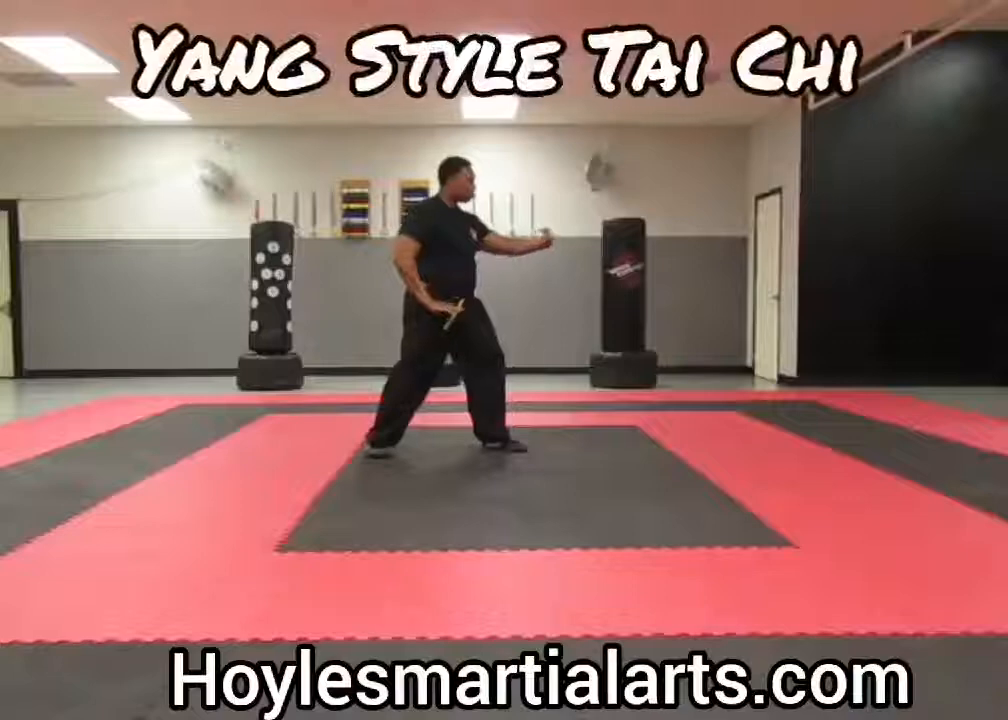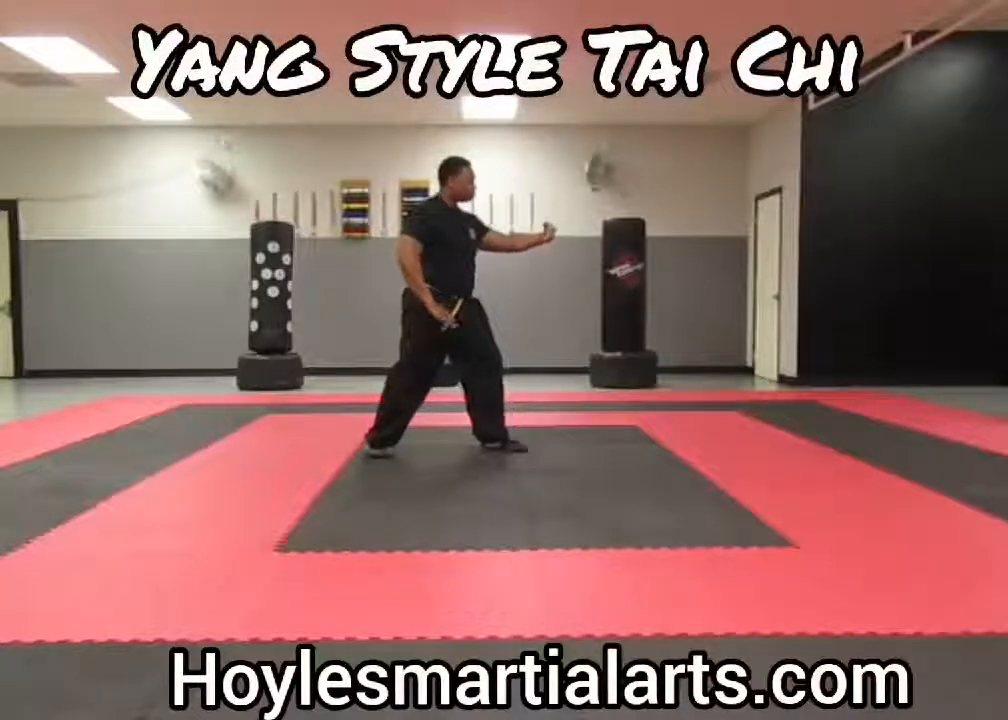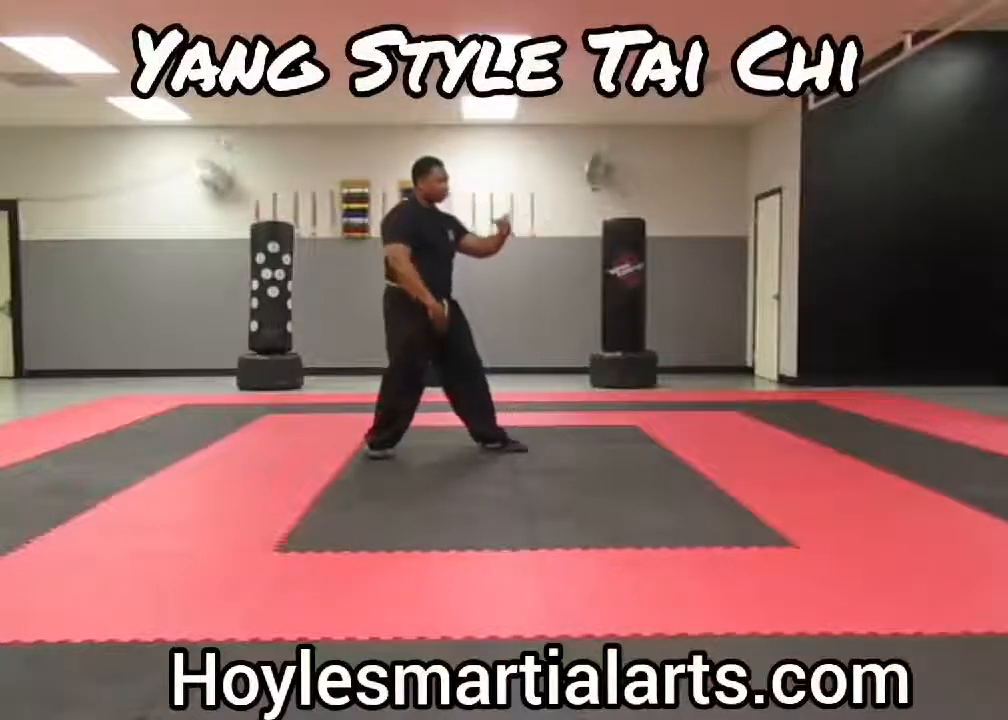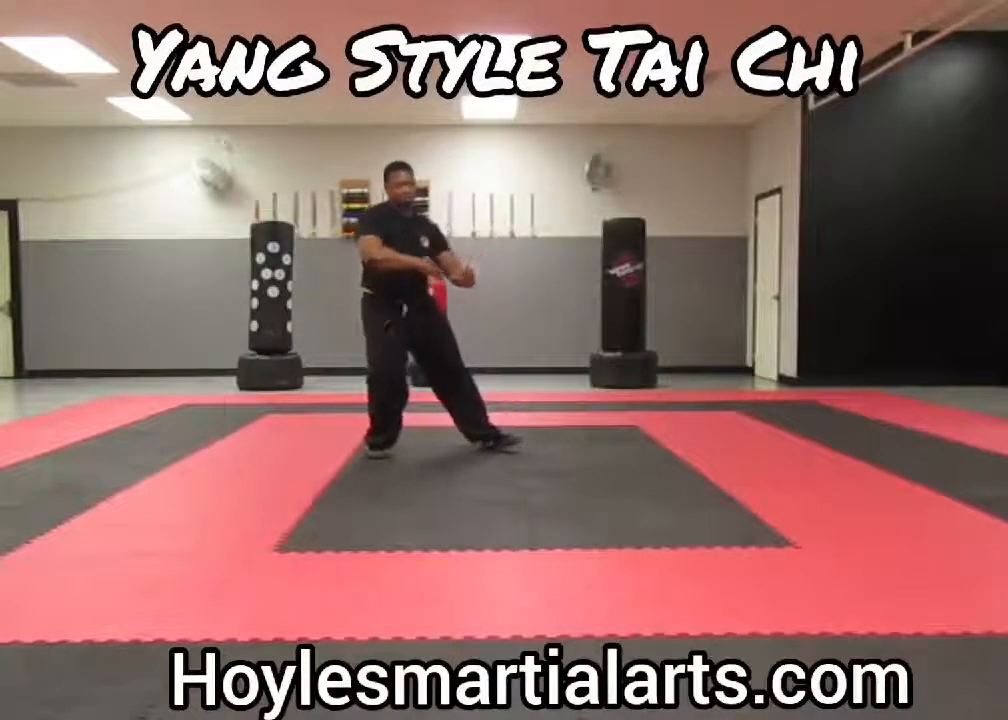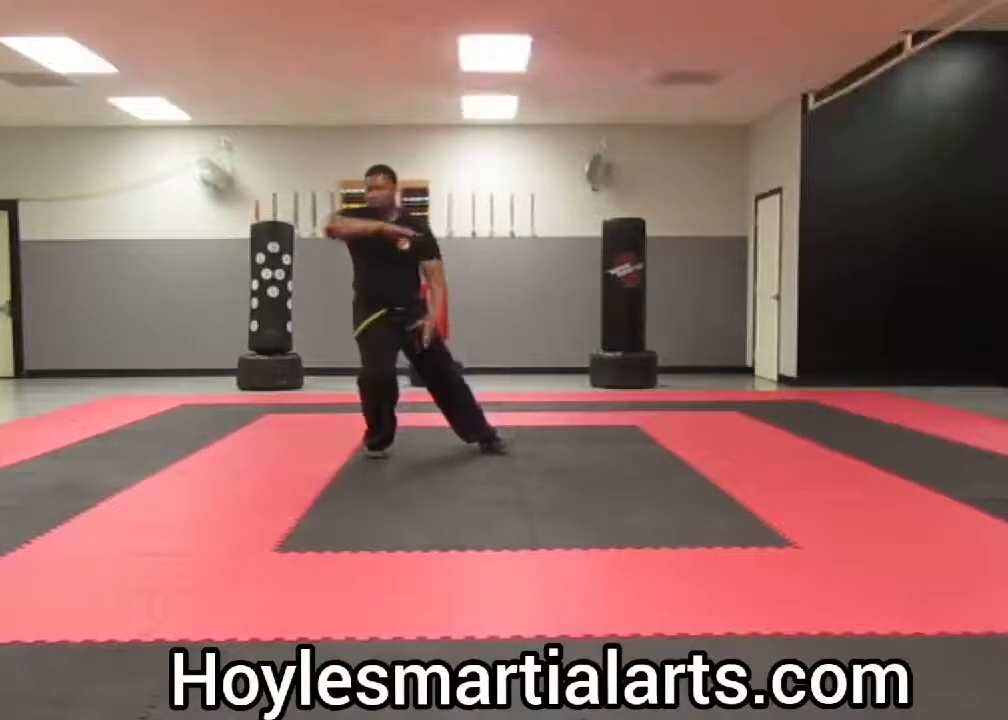
dt=1s
person 1, frame 1
left shoulder: (467, 221)
right shoulder: (425, 213)
left elbow: (503, 245)
right elbow: (402, 257)
left wrist: (538, 243)
right wrist: (427, 300)
left hip: (464, 307)
right hip: (430, 311)
left knee: (489, 364)
right knee: (413, 373)
left ankle: (494, 436)
right ankle: (380, 439)
person 1, frame 2
left shoulder: (466, 220)
right shoulder: (426, 214)
left elbow: (505, 242)
right elbow: (406, 256)
left wrist: (540, 239)
right wrist: (429, 302)
left hip: (462, 307)
right hip: (430, 309)
left knee: (486, 365)
right knee: (412, 374)
left ankle: (493, 436)
right ankle: (380, 439)
person 1, frame 3
left shoulder: (446, 221)
right shoulder: (402, 217)
left elbow: (480, 248)
right elbow: (399, 264)
left wrist: (501, 236)
right wrist: (429, 303)
left hip: (443, 305)
right hip: (407, 307)
left knee: (467, 369)
right knee: (406, 374)
left ankle: (490, 436)
right ankle: (380, 440)
person 1, frame 4
left shoulder: (425, 226)
right shoulder: (374, 218)
left elbow: (448, 262)
right elbow: (371, 254)
left wrist: (462, 275)
right wrist: (418, 263)
left hip: (421, 307)
right hip: (383, 309)
left knee: (451, 369)
right knee: (387, 375)
left ankle: (485, 434)
right ankle: (379, 439)
person 1, frame 5
left shoulder: (417, 227)
right shoulder: (359, 219)
left elbow: (435, 274)
right elbow: (332, 226)
left wrist: (434, 314)
right wrist: (382, 227)
left hip: (411, 312)
right hip: (373, 313)
left knee: (444, 373)
right knee: (378, 376)
left ankle: (482, 435)
right ankle: (377, 439)
